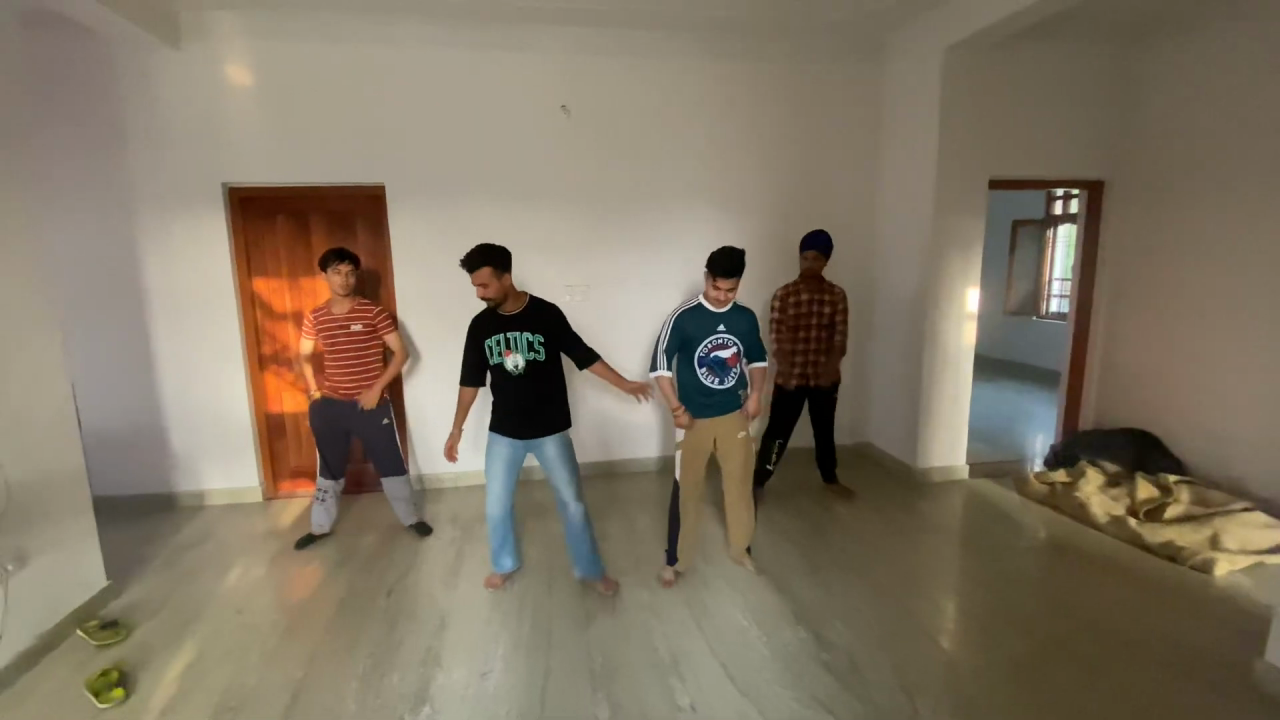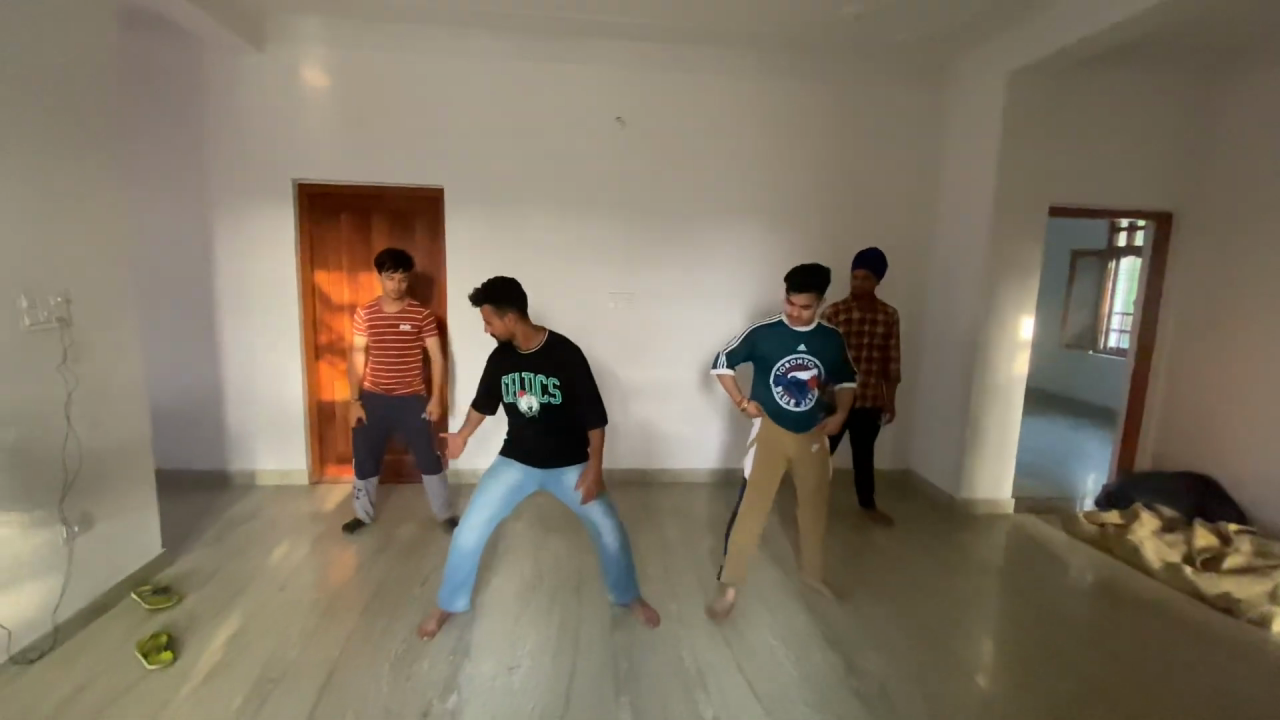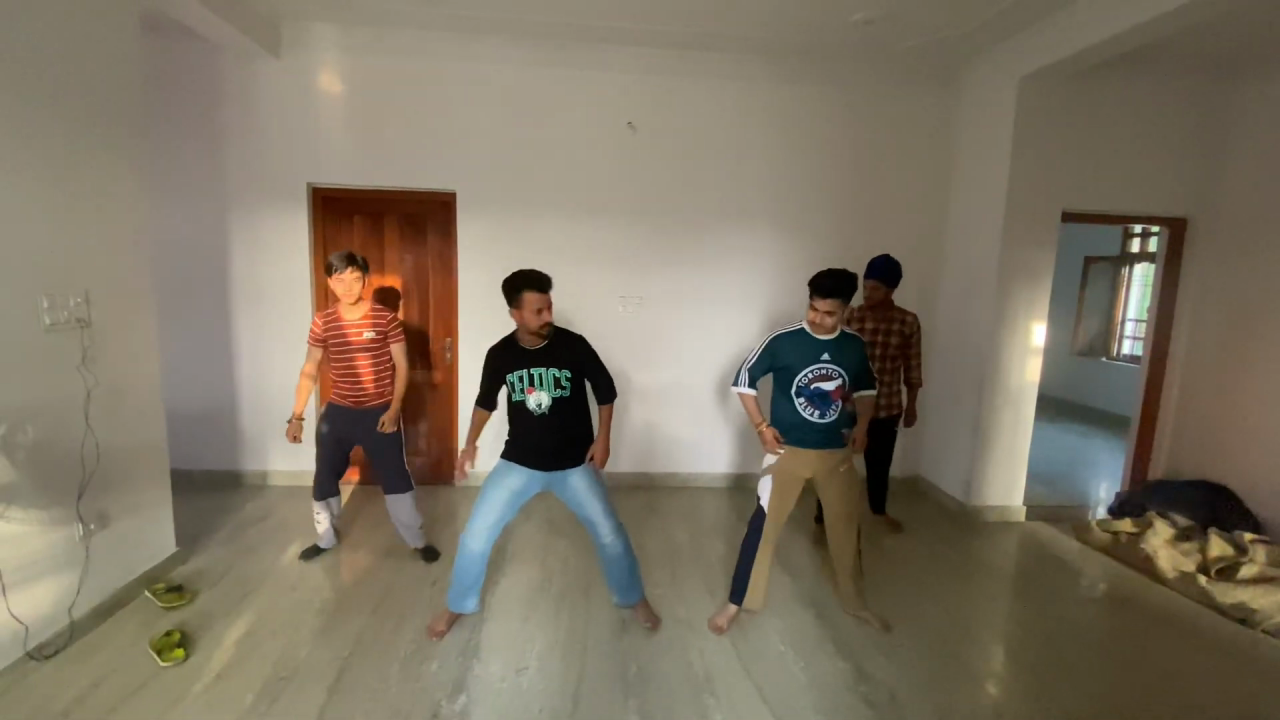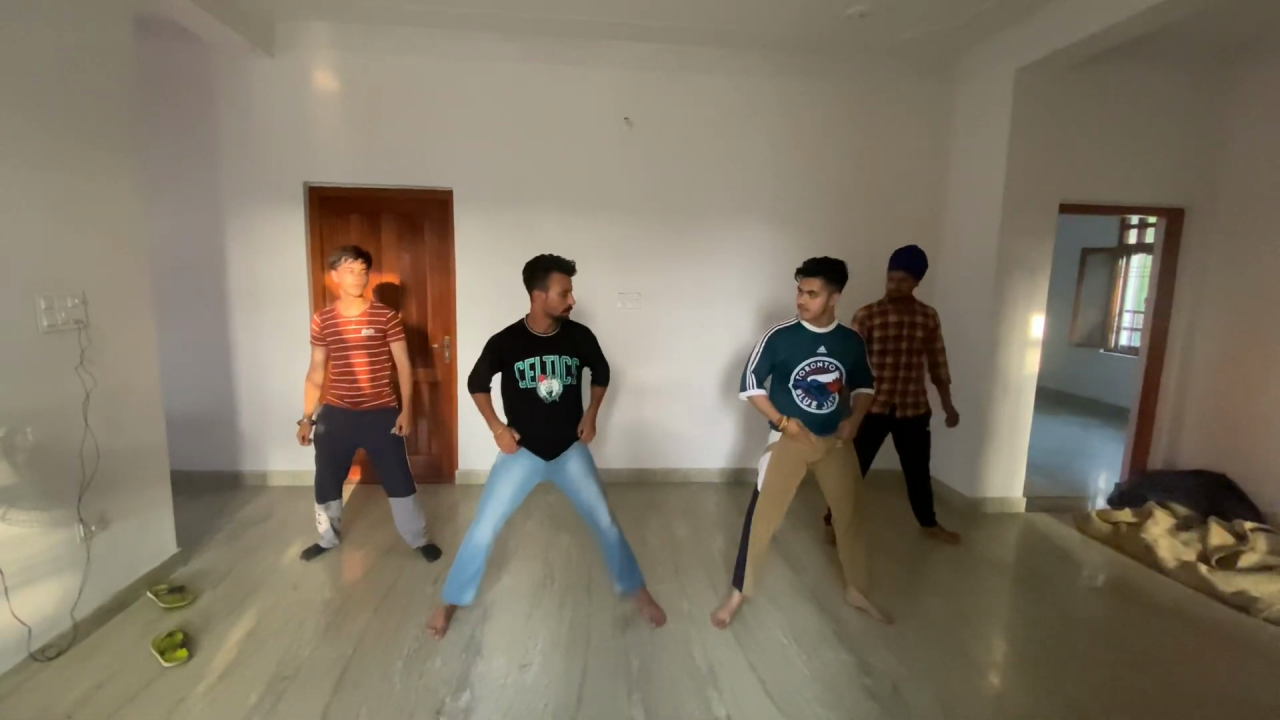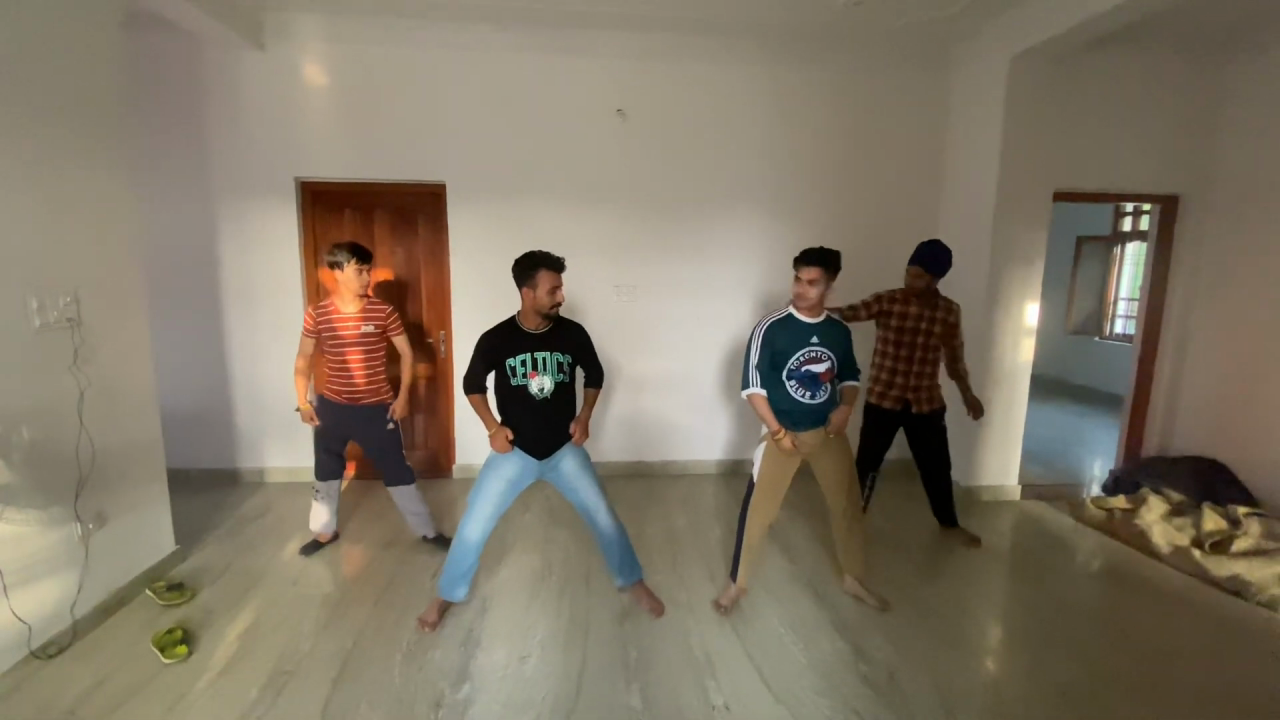
dt=1s
person 1, frame 1
left shoulder: (546, 314)
right shoulder: (480, 325)
left elbow: (584, 356)
right elbow: (471, 380)
left wrist: (626, 384)
right wrist: (457, 428)
left hip: (549, 429)
right hip: (504, 431)
left knee: (571, 501)
right knee: (497, 504)
left ankle: (590, 571)
right ankle: (504, 564)
person 1, frame 2
left shoulder: (566, 354)
right shoulder: (500, 358)
left elbow: (594, 416)
right elbow: (484, 402)
left wrist: (594, 468)
right wrist: (462, 435)
left hip: (568, 464)
right hip: (516, 461)
left knee: (608, 530)
right knee: (469, 531)
left ankle: (629, 597)
right ankle: (448, 605)
person 1, frame 3
left shoulder: (573, 346)
right shoulder: (500, 355)
left elbow: (605, 389)
right elbow: (486, 401)
left wrist: (602, 438)
right wrist: (470, 443)
left hip: (573, 464)
right hip: (519, 463)
left knee: (608, 533)
right knee: (476, 534)
left ankle: (633, 599)
right ankle: (458, 606)
person 1, frame 4
left shoulder: (580, 336)
right shoulder: (505, 342)
left elbow: (601, 373)
right elbow: (477, 383)
left wrist: (590, 415)
right wrist: (497, 427)
left hip: (570, 449)
right hip: (521, 451)
left knee: (604, 522)
right knee: (484, 529)
left ankle: (636, 591)
right ankle: (450, 602)
person 1, frame 5
left shoulder: (573, 334)
right shoulder: (496, 339)
left elbow: (594, 375)
right elbow: (473, 384)
left wrist: (584, 417)
right wrist: (493, 427)
left hip: (563, 449)
right hip: (514, 450)
left knee: (604, 520)
right knee: (473, 529)
left ankle: (633, 582)
right ankle: (445, 597)
person 2, frame 1
left shoulder: (746, 318)
right shoulder: (683, 316)
left elbow: (758, 359)
right elbow: (660, 365)
left wrist: (755, 395)
right wrist: (676, 408)
left hip: (735, 415)
right hip: (695, 418)
left knee: (739, 483)
right knee: (686, 488)
left ankle: (739, 548)
right ankle: (675, 560)
person 2, frame 2
left shoulder: (831, 338)
right shoulder: (762, 332)
left elbow: (846, 380)
right elbow: (721, 363)
left wrist: (840, 413)
right wrist: (742, 401)
left hip: (812, 434)
right hip: (770, 429)
left knee: (814, 505)
right knee: (751, 504)
left ankle: (812, 573)
right ankle: (730, 586)
person 2, frame 3
left shoulder: (855, 347)
right shoulder: (782, 340)
left elbow: (865, 388)
right elbow: (744, 380)
left wrist: (861, 425)
right wrist: (762, 426)
left hip: (836, 452)
right hip: (787, 450)
left knee: (847, 526)
right knee: (765, 525)
left ankle: (854, 601)
right ankle: (735, 603)
person 2, frame 4
left shoulder: (852, 341)
right shoulder: (778, 336)
left elbow: (864, 385)
right elbow: (750, 384)
left wrist: (855, 419)
right wrist: (781, 420)
left hip: (836, 441)
right hip: (789, 440)
left knee: (850, 516)
right knee: (761, 517)
left ankle: (855, 590)
right ankle: (737, 594)
person 2, frame 5
left shoulder: (840, 332)
right shoulder: (770, 328)
left elbow: (850, 377)
right elbow: (753, 386)
left wrist: (845, 407)
right wrist: (778, 432)
left hip: (829, 432)
right hip: (783, 433)
left knee: (847, 505)
right knee: (757, 508)
left ankle: (852, 579)
right ankle: (736, 583)
person 3, frame 1
left shoulder: (374, 312)
right shoulder: (315, 317)
left elbow: (401, 353)
right elbow: (304, 357)
left wrist: (377, 388)
right wrist: (314, 392)
left hip: (371, 403)
right hip: (332, 404)
left knee: (391, 464)
right knee: (329, 468)
left ankle: (411, 517)
right ankle: (320, 526)
person 3, frame 2
left shoulder: (422, 314)
right shoulder: (365, 313)
left elbow: (437, 357)
right elbow: (357, 357)
left wrist: (436, 398)
right wrist: (355, 399)
left hip: (412, 400)
right hip: (373, 399)
left knee: (429, 459)
right knee: (364, 461)
left ankle: (446, 514)
right ankle: (363, 514)
person 3, frame 3
left shoulder: (386, 318)
right shoulder: (322, 322)
left elbow: (401, 366)
right elbow: (309, 370)
left wrist: (394, 409)
right wrist: (296, 416)
left hip: (379, 412)
right hip: (338, 412)
left knee: (397, 479)
right knee: (324, 480)
left ankle: (418, 540)
right ankle: (326, 539)
person 3, frame 4
left shoulder: (386, 316)
right shoulder: (322, 320)
left elbow: (403, 365)
right elbow: (316, 372)
left wrist: (406, 410)
right wrist: (307, 417)
left hip: (381, 414)
right hip: (336, 414)
left knee: (399, 480)
right knee: (326, 481)
left ankle: (419, 539)
right ankle: (328, 538)
person 3, frame 5
left shoulder: (383, 312)
right shoulder: (317, 314)
left elbow: (406, 353)
right elbow: (303, 359)
left wrist: (403, 396)
right wrist: (303, 402)
left hip: (377, 408)
right hip: (332, 407)
left knee: (397, 473)
right knee: (326, 472)
left ankle: (427, 530)
right ankle: (324, 531)
person 4, frame 1
left shoulder: (837, 294)
right shoulder: (784, 294)
left elbow: (839, 337)
right elbow: (777, 337)
left wrist: (831, 368)
right wrist: (785, 372)
left hip: (825, 377)
right hip: (791, 376)
left knee: (825, 431)
right knee: (778, 432)
left ankle: (830, 479)
right ankle: (758, 483)
person 4, frame 2
left shoulder: (889, 315)
right shoulder: (833, 312)
left elbow: (892, 361)
left wrist: (890, 400)
left hip: (871, 400)
left knee: (864, 454)
left ankle: (868, 505)
person 4, frame 3
left shoulder: (908, 322)
right shoulder: (848, 319)
left elbow: (912, 366)
left wrist: (911, 404)
left hip: (887, 407)
left knee: (880, 463)
left ankle: (879, 509)
right ankle: (823, 521)
person 4, frame 4
left shoulder: (929, 316)
right shoulder: (867, 315)
left elbow: (937, 362)
left wrist: (948, 404)
left hip: (913, 407)
right hip: (872, 406)
left knee: (918, 468)
left ankle: (929, 523)
right ankle: (835, 522)
person 4, frame 5
left shoulder: (950, 311)
right shoulder: (886, 301)
left elbow: (953, 356)
right elbow: (849, 312)
left wrist: (968, 395)
left hip: (925, 401)
right hip: (883, 399)
left knee: (936, 465)
right knee: (868, 462)
left ankle: (949, 522)
